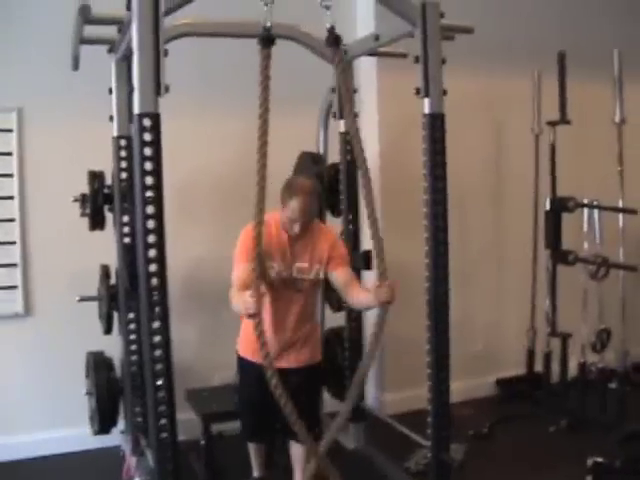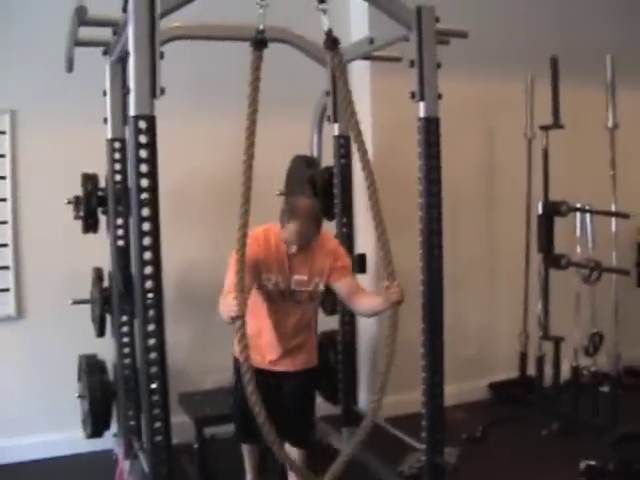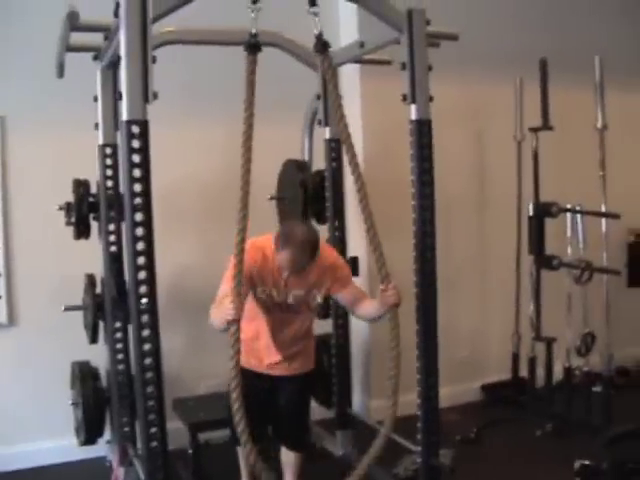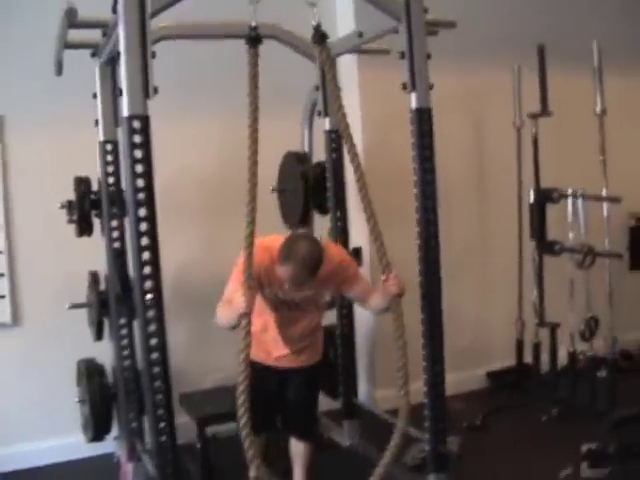
dt=0.1s
person 1, frame 1
left shoulder: (328, 240)
right shoulder: (255, 235)
left elbow: (350, 290)
right elbow: (237, 289)
left wrist: (377, 296)
right wrist: (243, 302)
left hip: (304, 353)
right hip: (257, 351)
left knee: (303, 424)
right knee: (256, 421)
person 1, frame 2
left shoulder: (329, 249)
right shoulder: (255, 243)
left elbow: (354, 297)
right elbow: (228, 296)
left wrist: (383, 301)
right wrist: (230, 308)
left hip: (300, 357)
right hip: (255, 353)
left knee: (297, 427)
right knee: (249, 423)
person 1, frame 3
left shoulder: (328, 262)
right shoulder: (252, 255)
left elbow: (359, 304)
right elbow: (215, 313)
left wrist: (382, 306)
right wrist: (224, 315)
left hip: (297, 361)
right hip: (252, 358)
left knee: (293, 431)
right knee: (247, 427)
person 1, frame 4
left shoulder: (336, 259)
right shoulder: (259, 254)
left elbow: (369, 297)
right elbow: (221, 314)
left wrist: (387, 295)
right wrist: (235, 312)
left hip: (305, 354)
right hip: (261, 350)
left knee: (302, 424)
right knee: (255, 420)
